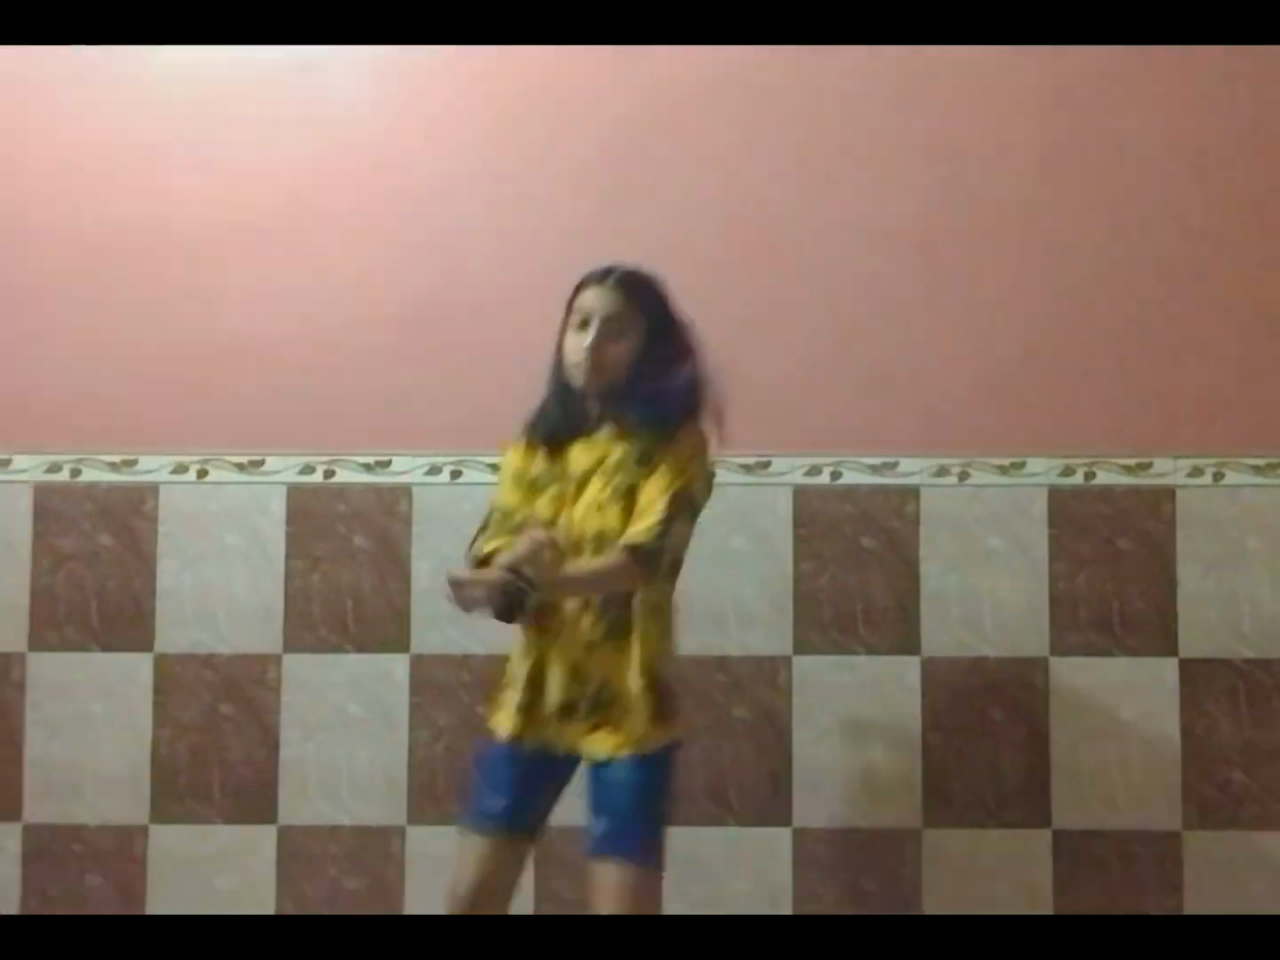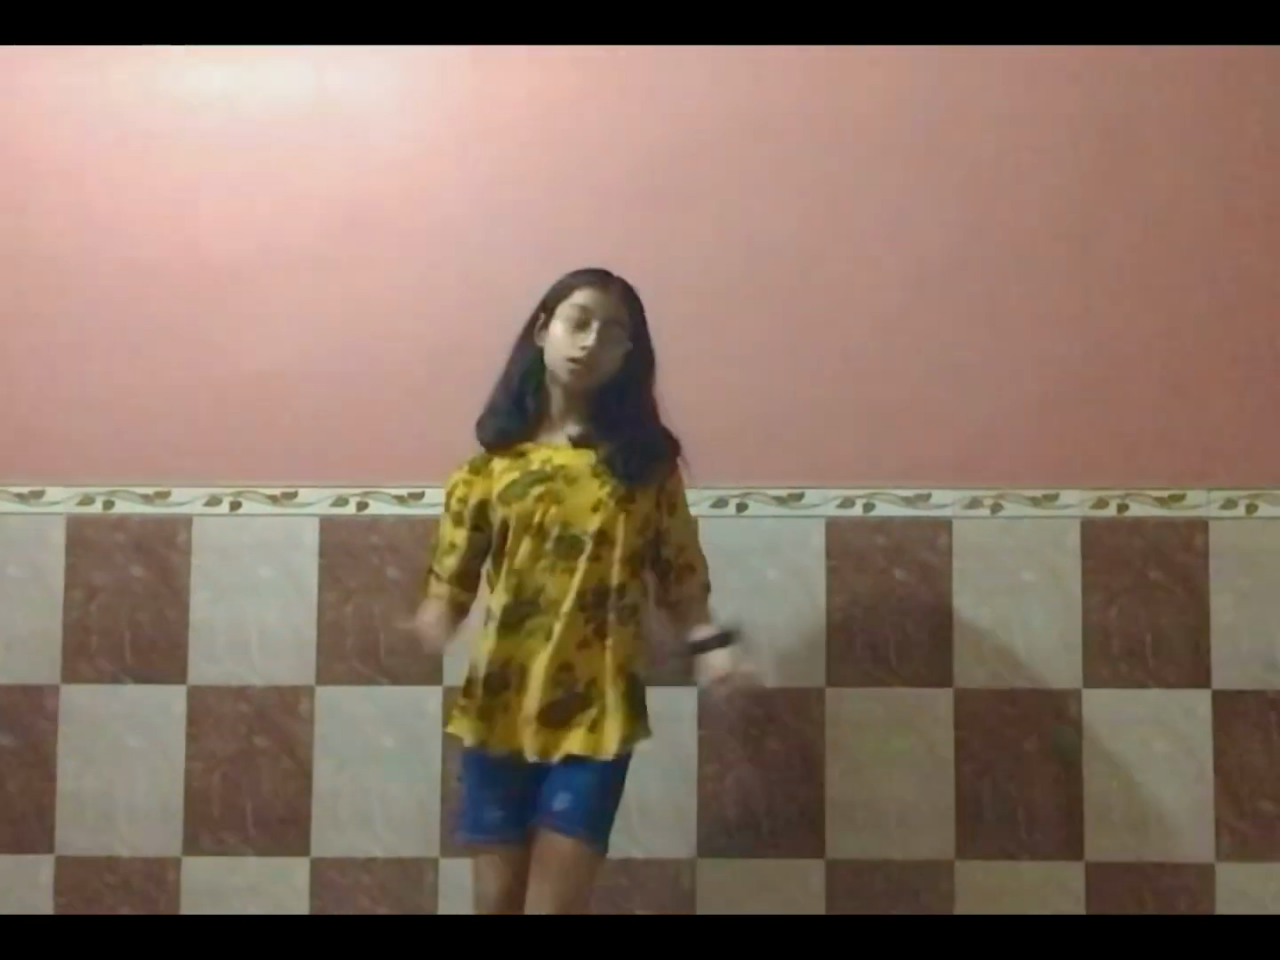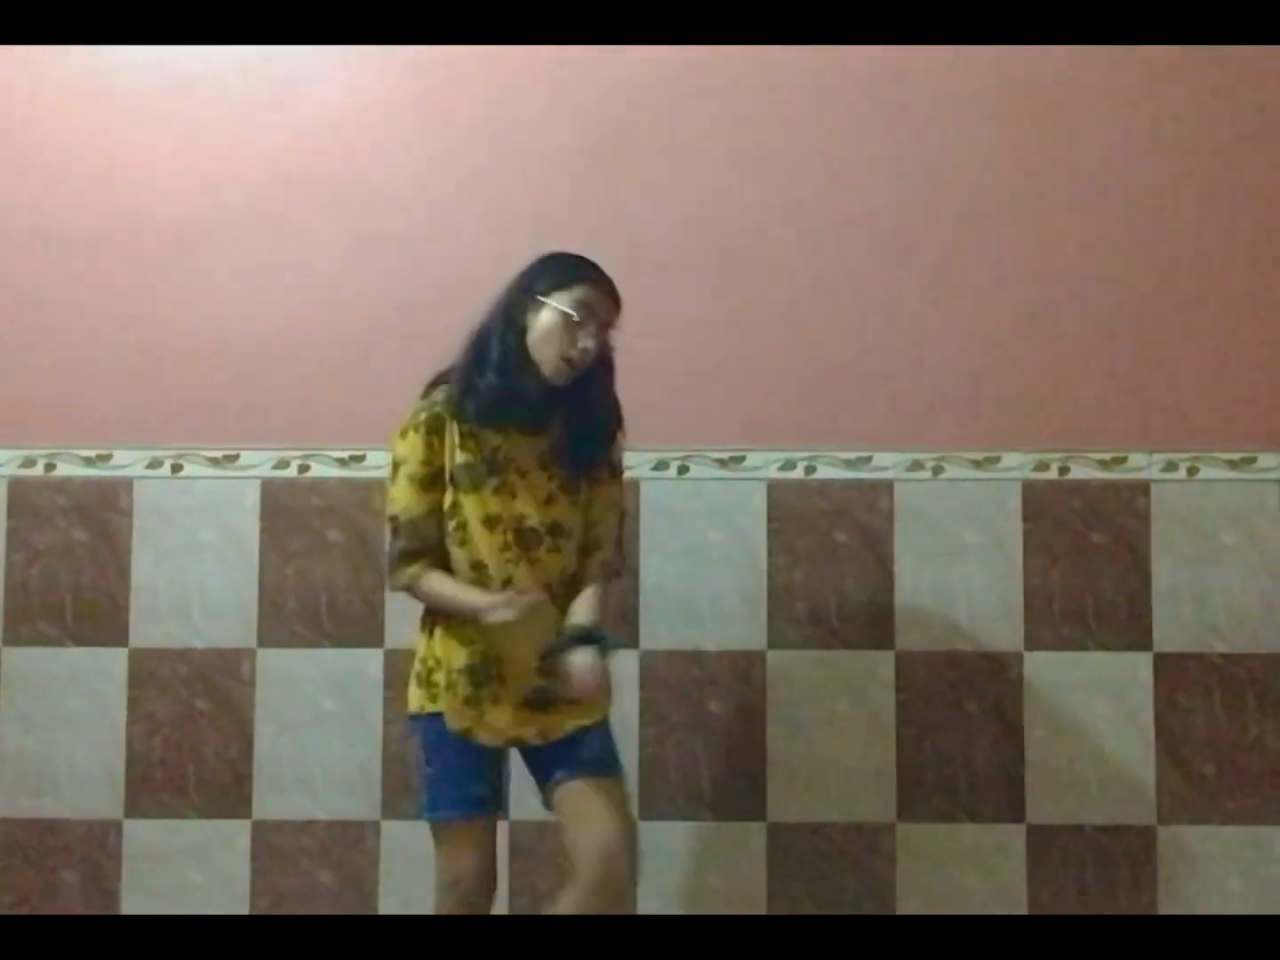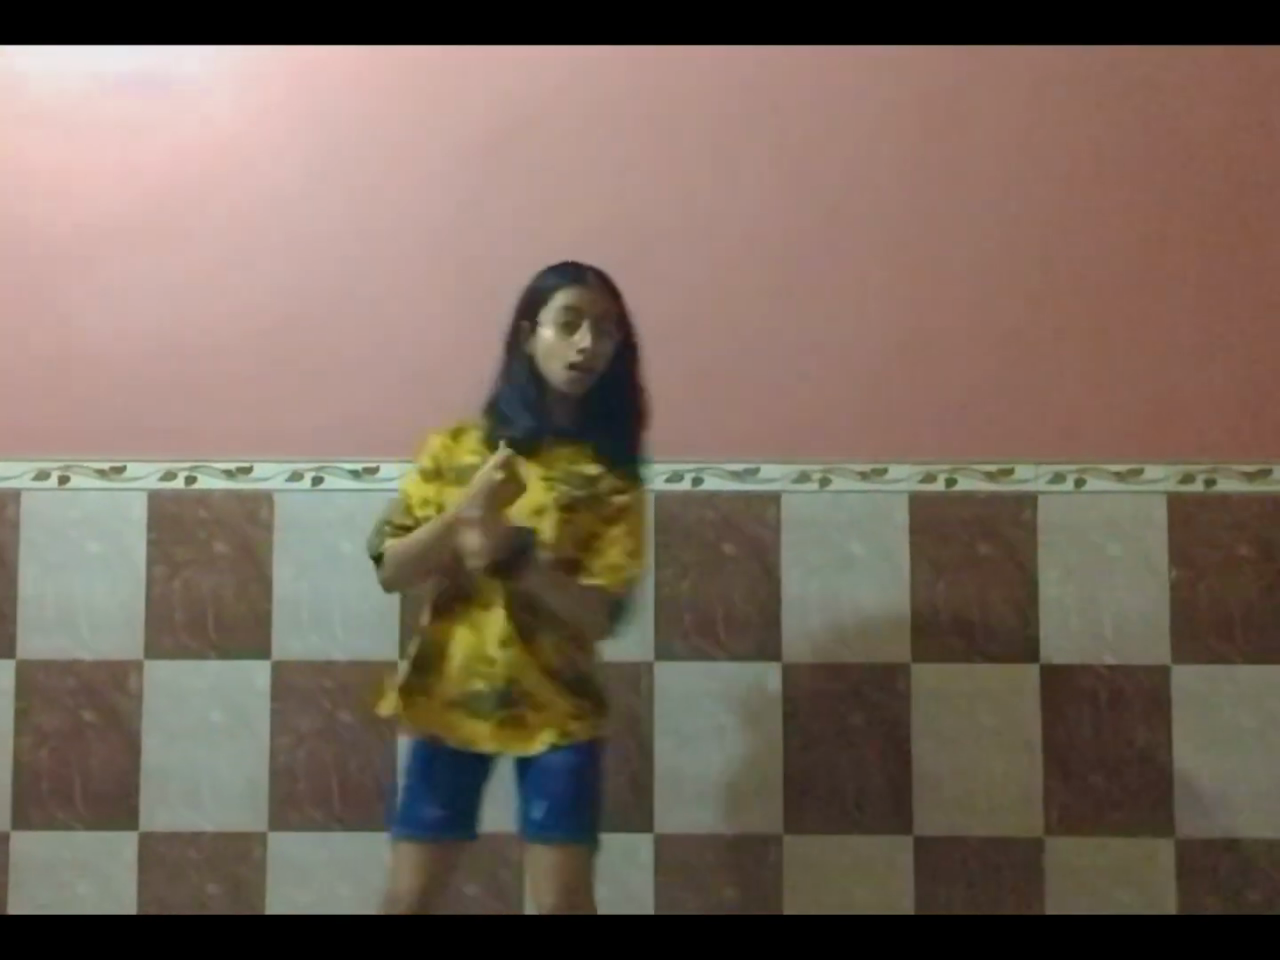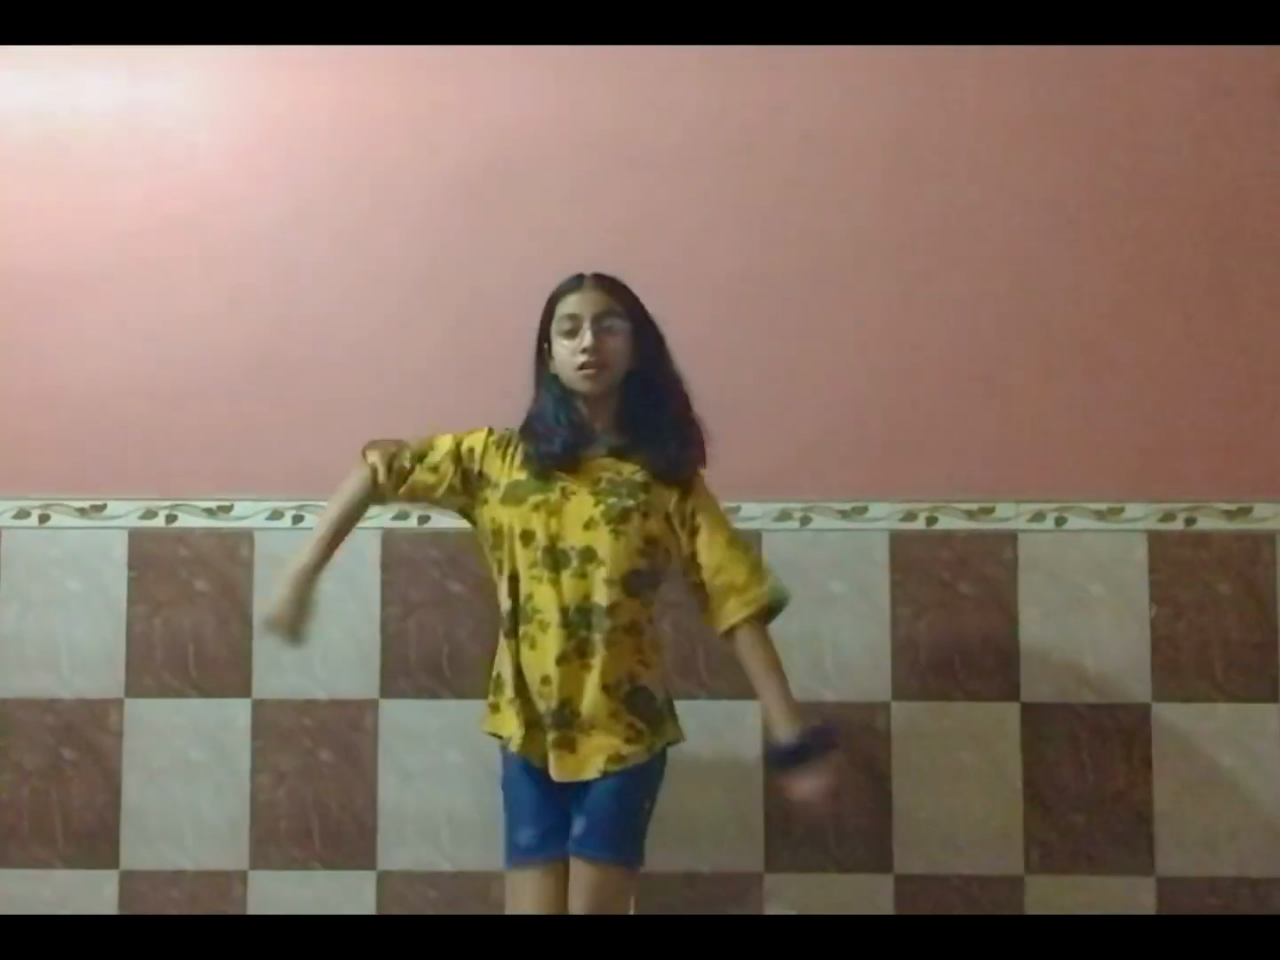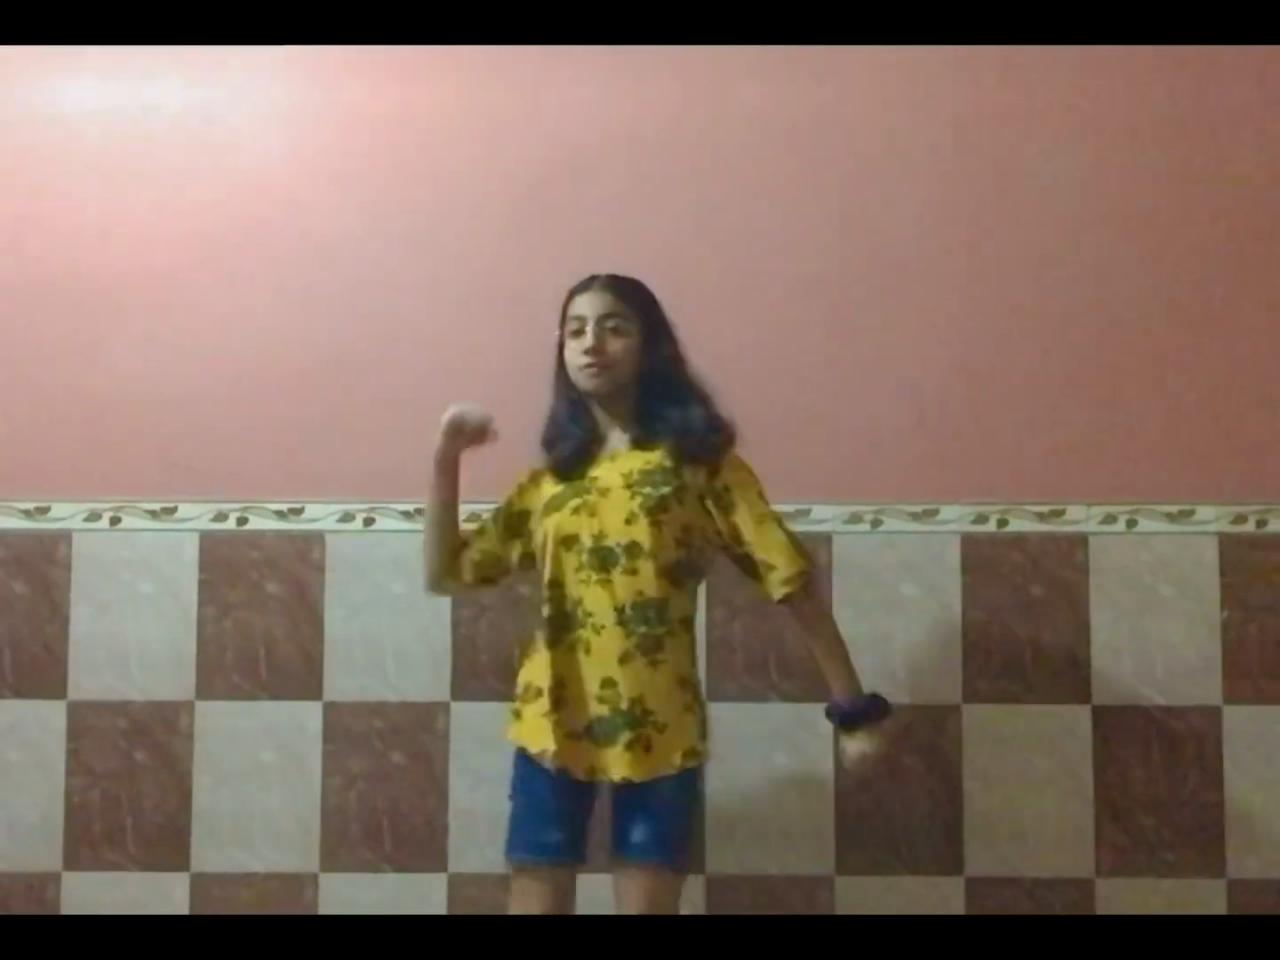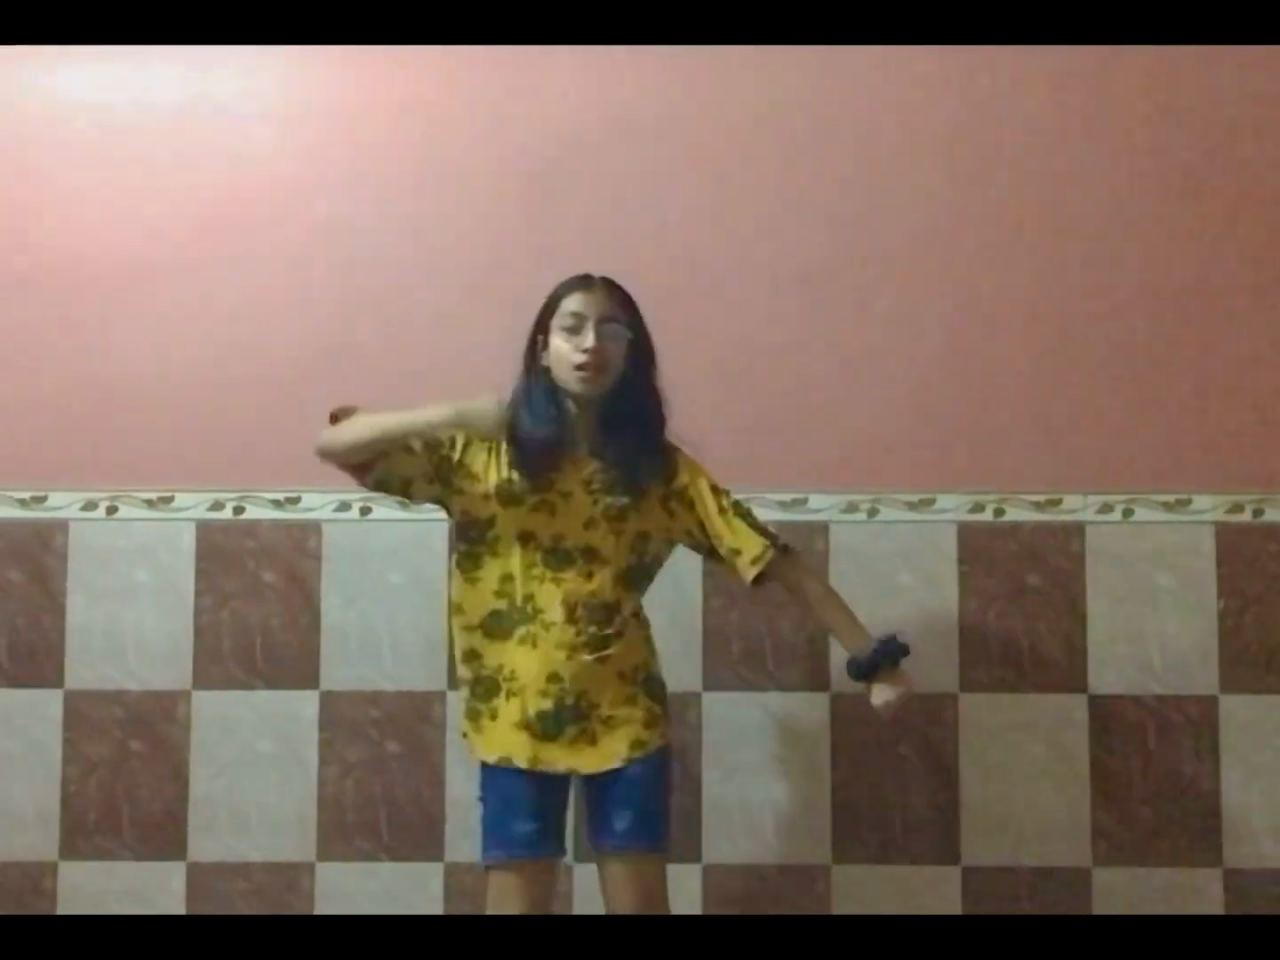
dt=0.4s
person 1, frame 1
left shoulder: (674, 441)
right shoulder: (535, 448)
left elbow: (637, 563)
right elbow: (490, 557)
left wrist: (521, 581)
right wrist: (512, 564)
left hip: (626, 704)
right hip: (533, 696)
left knee: (624, 911)
right knee: (471, 898)
person 1, frame 2
left shoulder: (643, 457)
right shoulder: (492, 460)
left elbow: (677, 579)
right elbow: (451, 577)
left wrist: (709, 639)
right wrist: (435, 616)
left hip: (596, 707)
right hip: (500, 703)
left knee: (557, 902)
right knee: (497, 901)
person 1, frame 3
left shoulder: (589, 434)
right shoulder: (434, 423)
left elbow: (601, 563)
right elbow: (407, 562)
left wrist: (585, 641)
right wrist: (482, 606)
left hip: (559, 685)
right hip: (458, 679)
left knee: (608, 862)
right knee: (465, 882)
person 1, frame 4
left shoulder: (611, 472)
right shoulder: (457, 448)
left elbow: (599, 611)
right elbow: (393, 569)
left wrist: (512, 555)
right wrist: (465, 513)
left hip: (557, 712)
right hip: (448, 700)
left knee: (564, 907)
right knee: (409, 900)
person 1, frame 5
left shoulder: (668, 475)
right shoulder: (500, 459)
left elbow: (741, 602)
right elbow: (377, 469)
left wrist: (793, 742)
right wrist: (303, 572)
left hip: (624, 730)
right hip: (534, 726)
left knee: (598, 912)
right knee: (535, 913)
person 1, frame 6
left shoulder: (701, 461)
right shoulder: (545, 477)
left elbow: (791, 580)
right elbow: (445, 574)
left wrist: (852, 703)
right wrist: (444, 462)
left hip: (661, 726)
right hip: (551, 724)
left knee: (650, 911)
right knee: (535, 910)
person 1, frame 7
left shoulder: (660, 471)
right shoulder: (480, 455)
left elbow: (773, 560)
right elbow: (332, 444)
left wrist: (871, 657)
right wrist: (446, 415)
left hip: (622, 721)
right hip: (512, 719)
left knee: (639, 911)
right knee: (514, 909)
